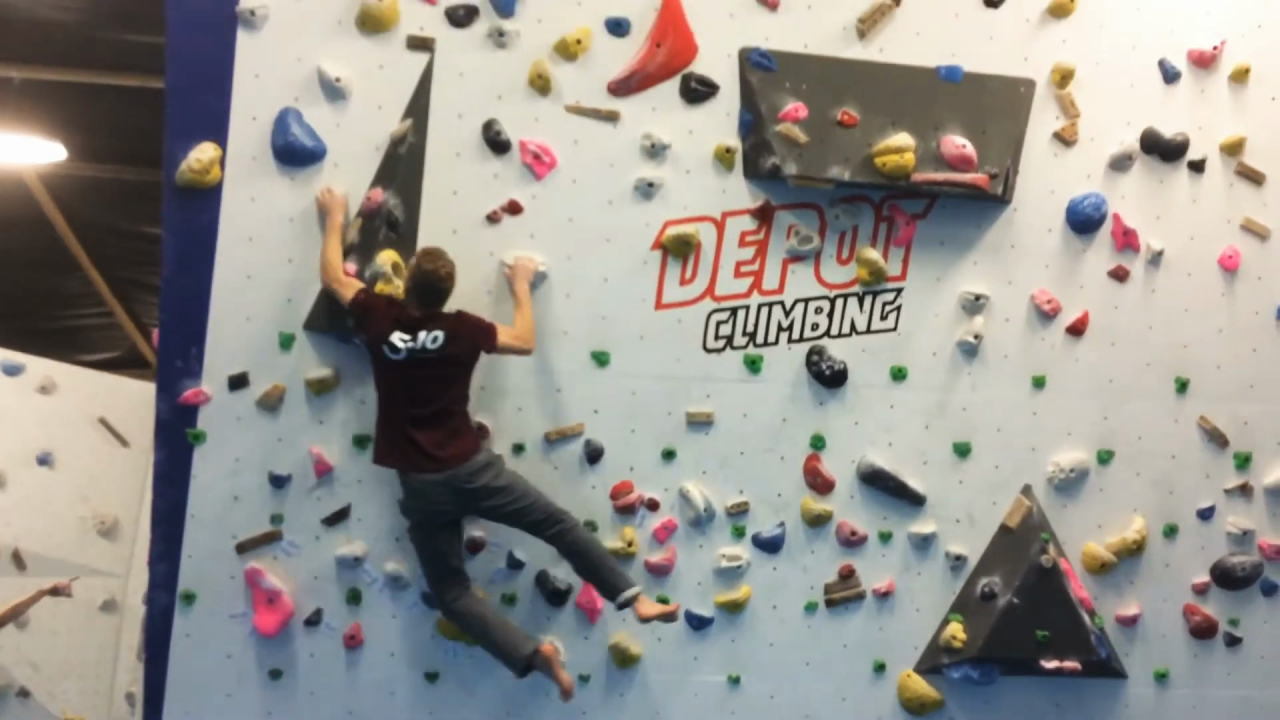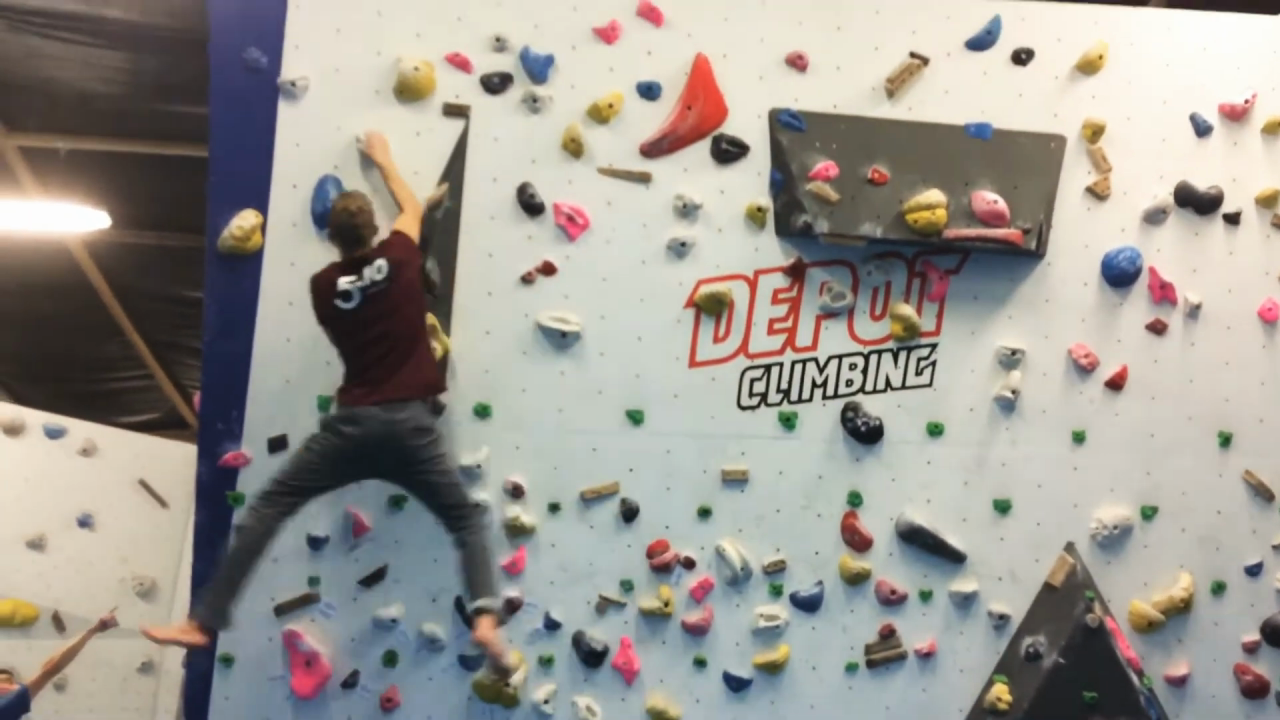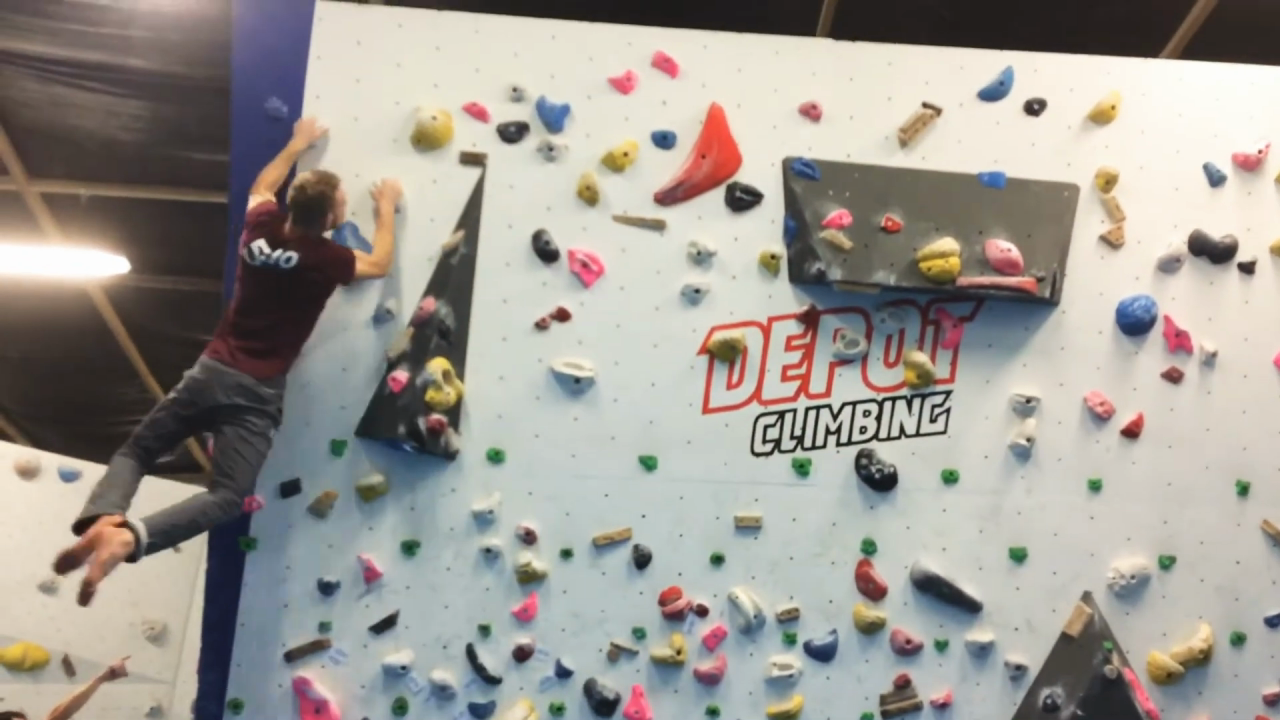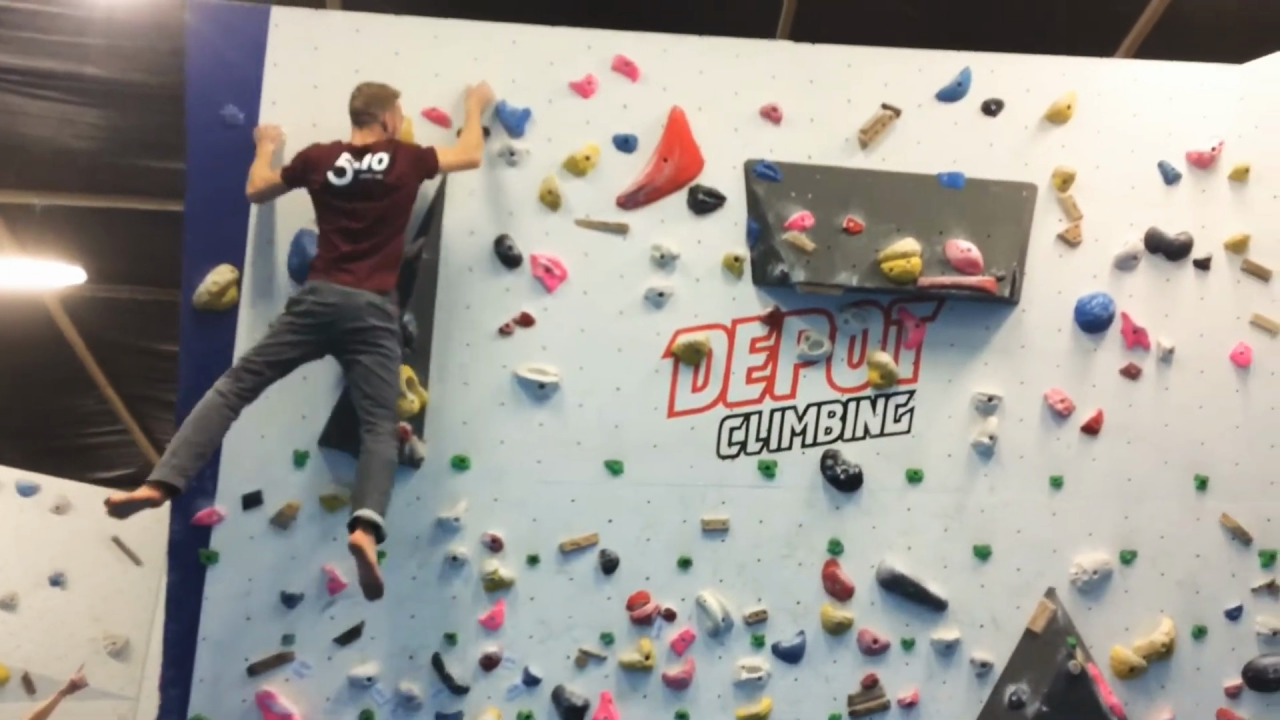
dt=0.7s
person 1, frame 1
left shoulder: (379, 317)
right shoulder: (464, 330)
left elbow: (331, 274)
right elbow: (525, 340)
left wrist: (335, 217)
right wrist: (522, 287)
left hip: (422, 485)
right hip: (474, 469)
left knee: (451, 591)
right knee: (561, 526)
left ankle: (531, 651)
right ankle: (635, 601)
person 1, frame 2
left shoulder: (322, 285)
right shoulder: (399, 256)
right elbow: (412, 208)
right wrist: (382, 159)
left hip: (356, 424)
right hip: (414, 423)
left knee: (268, 508)
right knee: (466, 516)
left ankle: (202, 624)
right ankle: (484, 617)
person 1, frame 3
left shoulder: (260, 226)
right shoulder: (325, 257)
left elbow: (261, 187)
right elbow: (380, 264)
left wrist: (297, 145)
right wrist: (386, 209)
left hip: (211, 374)
right hip: (257, 392)
left knee: (136, 451)
right knee: (226, 496)
left ankle: (101, 520)
right ankle: (126, 537)
person 1, frame 4
left shoulder: (317, 157)
right shoulder: (404, 159)
left elbow: (257, 190)
right elbow: (471, 156)
left wrist: (265, 147)
right wrist: (475, 106)
left hip: (319, 298)
right hip: (373, 308)
left knee: (234, 386)
right knee: (380, 428)
left ankle: (161, 482)
right ankle: (365, 529)
